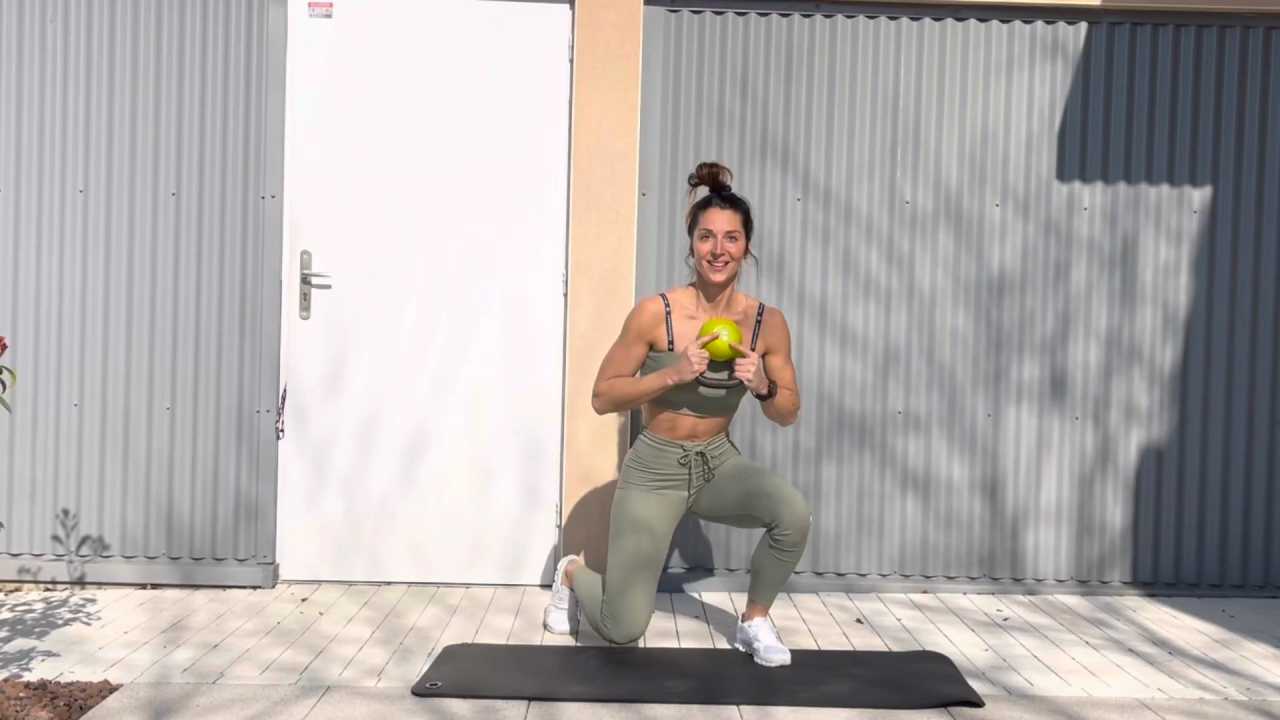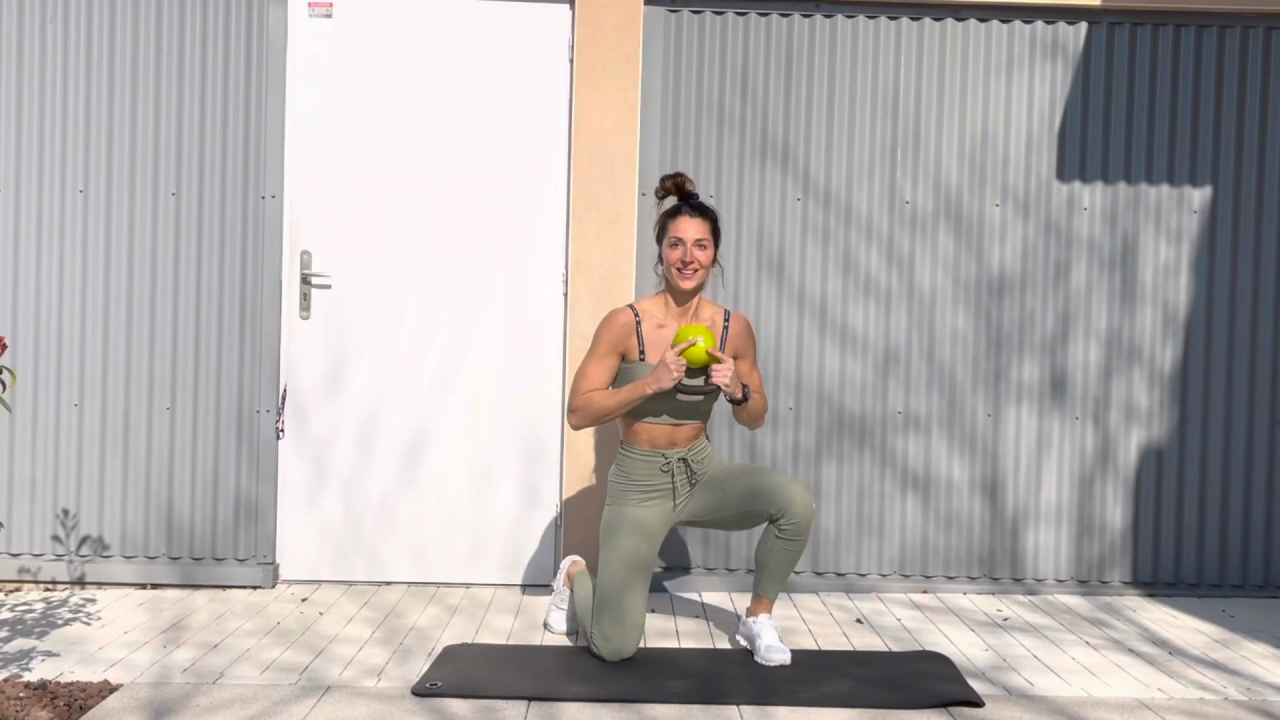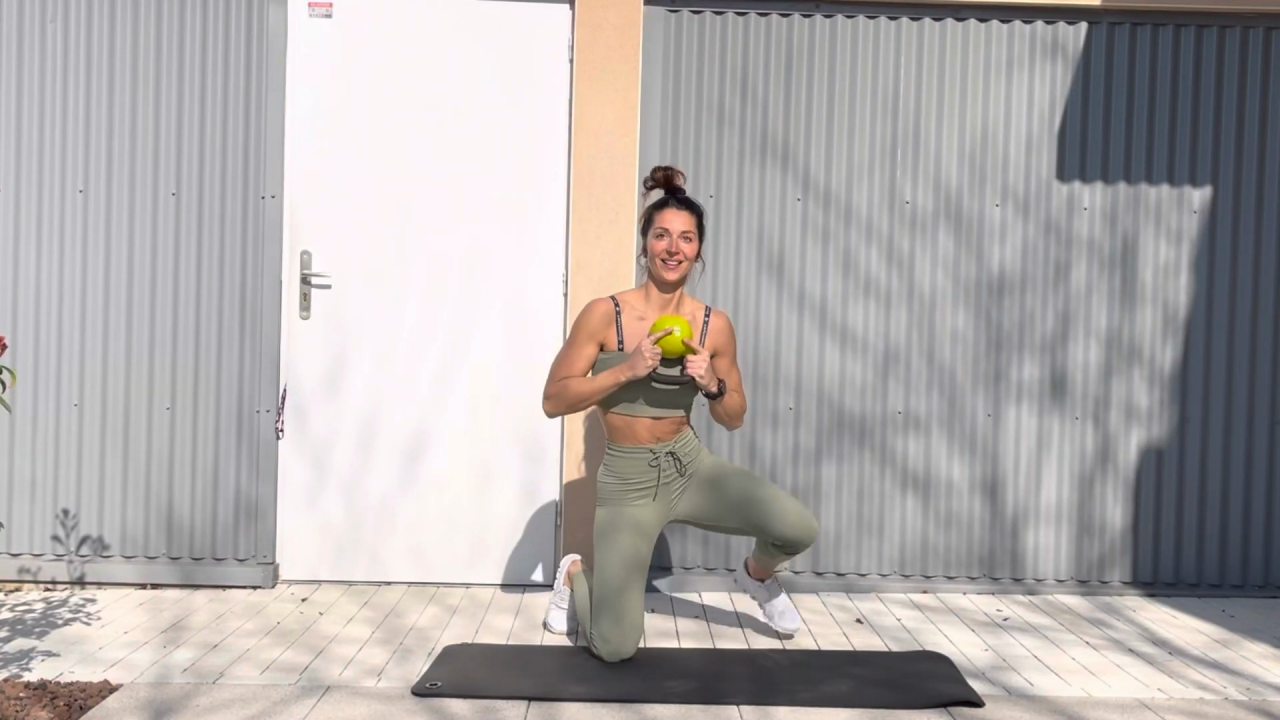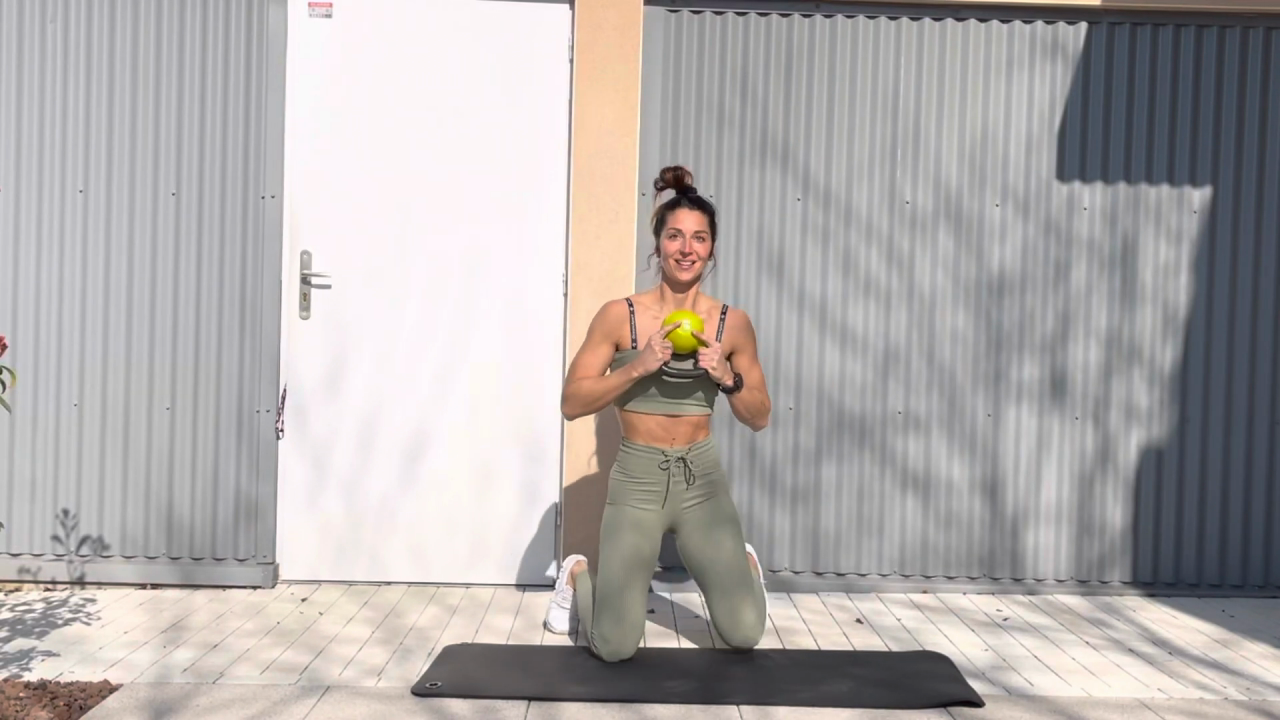
dt=0.2s
person 1, frame 1
left shoulder: (767, 321)
right shoulder: (653, 312)
left elbow: (788, 413)
right elbow: (602, 397)
left wrist: (763, 385)
right wrist: (673, 373)
left hip: (719, 463)
right hip: (655, 468)
left knee: (795, 515)
right knee: (621, 627)
left ankle: (754, 621)
right ankle: (572, 576)
person 1, frame 2
left shoulder: (734, 328)
right shoulder: (623, 323)
left elbow: (755, 419)
right elbow: (578, 412)
left wrist: (737, 391)
right wrist: (650, 383)
left hip: (701, 471)
right hip: (638, 482)
left knee: (796, 504)
right knee: (615, 647)
left ankle: (757, 618)
right ankle: (575, 577)
person 1, frame 3
left shoulder: (715, 325)
right shoulder: (602, 314)
left elbow: (734, 419)
right elbow: (553, 400)
left wrist: (713, 384)
right wrist: (625, 369)
left hip: (691, 467)
right hip: (627, 482)
left knee: (798, 528)
right knee: (614, 647)
left ankle: (757, 575)
right ankle: (575, 576)
person 1, frame 4
left shoulder: (733, 323)
right shoulder: (618, 315)
left elbow: (760, 418)
right elbow: (572, 404)
left wrist: (727, 377)
right wrist: (637, 367)
left hip: (702, 482)
right hip: (637, 481)
left knee: (744, 635)
right knee: (614, 648)
left ankle: (742, 564)
right ankle: (577, 577)
